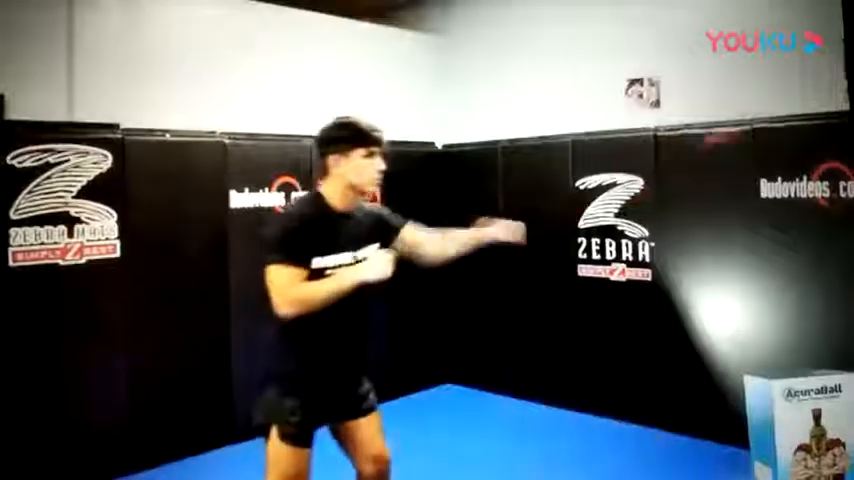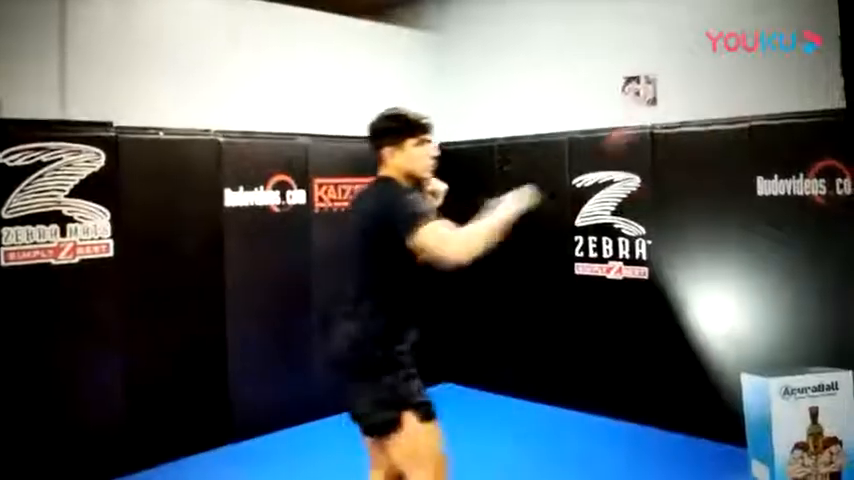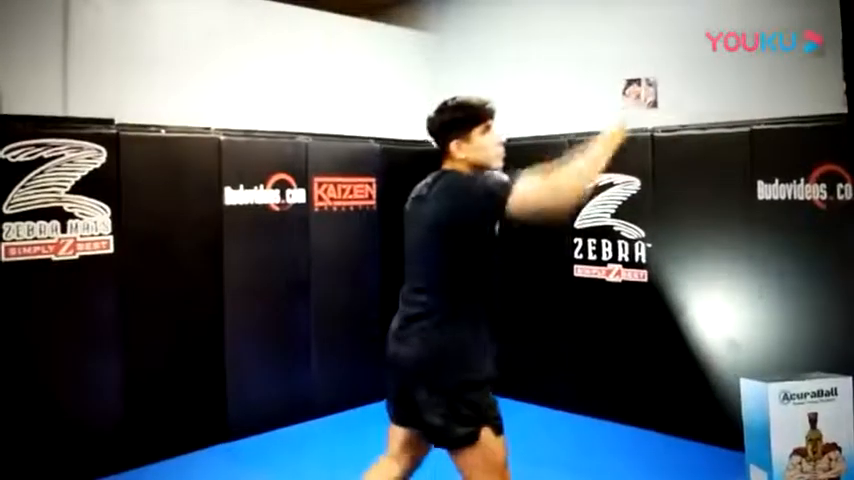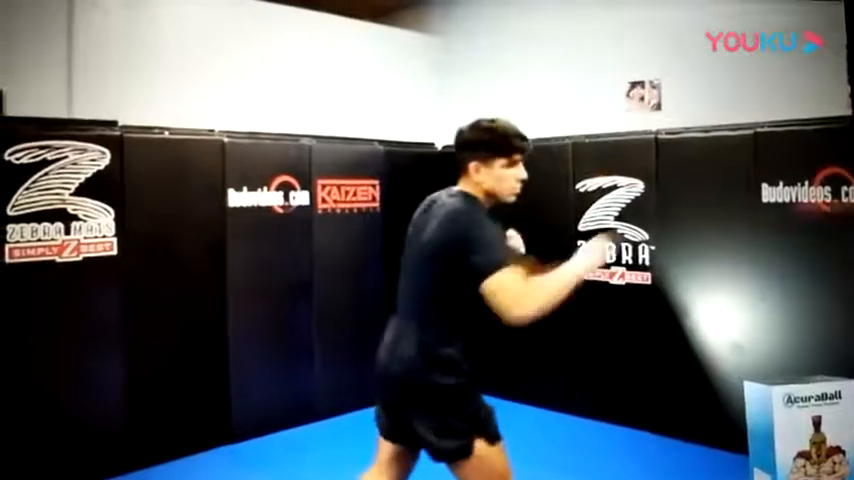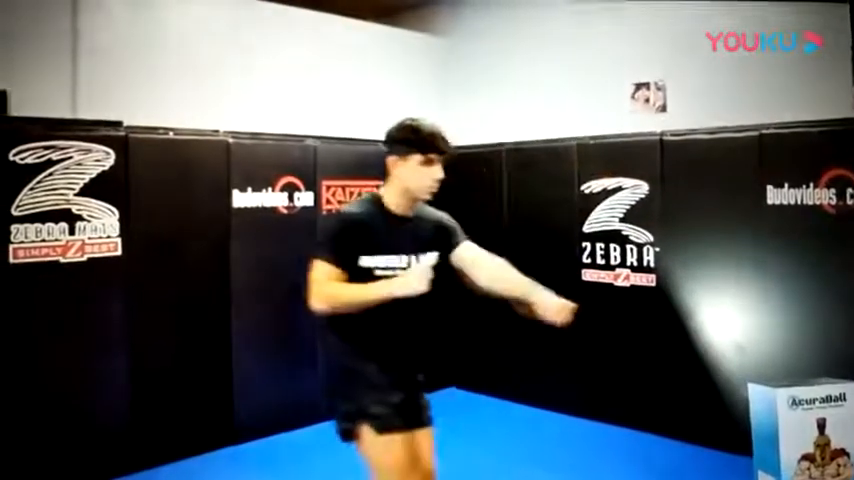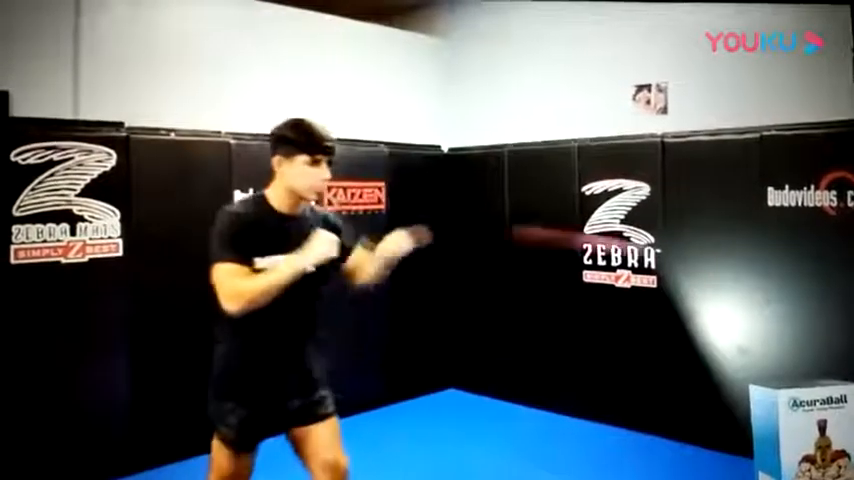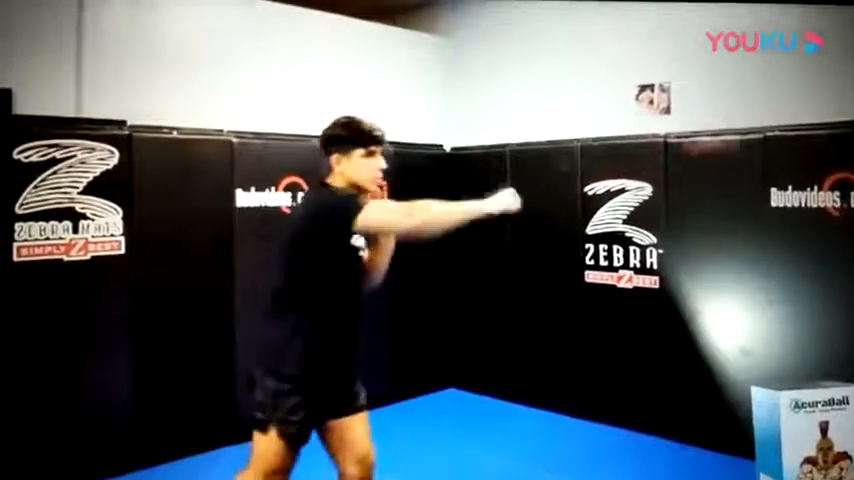
dt=0.7s
person 1, frame 1
left shoulder: (375, 219)
right shoulder: (294, 222)
left elbow: (433, 245)
right elbow: (286, 303)
left wrist: (487, 231)
right wrist: (360, 274)
left hip: (349, 373)
right hip: (299, 376)
person 1, frame 2
left shoulder: (376, 200)
right shoulder: (396, 201)
right elbow: (455, 251)
left wrist: (430, 209)
right wrist: (506, 209)
left hip: (373, 349)
right hip: (379, 353)
person 1, frame 3
left shoulder: (425, 193)
right shoulder: (472, 191)
right elbow: (560, 190)
right wrist: (613, 135)
left hip: (410, 348)
right hip: (451, 359)
person 1, frame 4
left shoulder: (436, 205)
right shoulder: (475, 226)
right elbow: (520, 305)
left wrist: (502, 251)
right wrist: (581, 263)
left hip: (396, 363)
right hip: (437, 377)
person 1, frame 5
left shoulder: (437, 225)
right shoulder: (351, 222)
left elbow: (486, 267)
right elbow: (320, 298)
left wrist: (539, 295)
right wrist: (396, 285)
left hip: (405, 370)
right hip: (357, 370)
person 1, frame 6
left shoulder: (322, 222)
right shoulder: (236, 221)
left elbow: (364, 273)
right elbow: (234, 299)
left wrist: (390, 249)
right wrist: (303, 258)
left hip: (301, 371)
right hip: (246, 374)
person 1, frame 7
left shoulder: (357, 207)
right shoulder: (322, 205)
left elbow: (367, 278)
right elbow: (407, 219)
left wrist: (386, 237)
right wrist: (488, 205)
left hip: (337, 363)
right hip: (293, 366)
